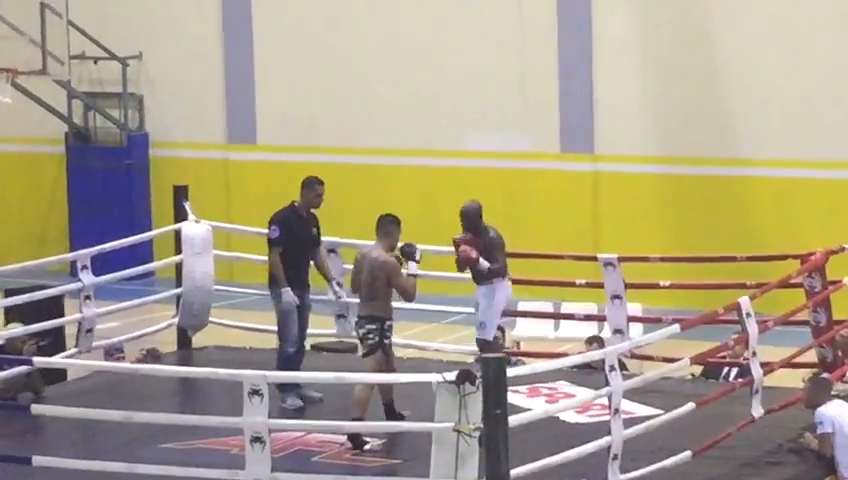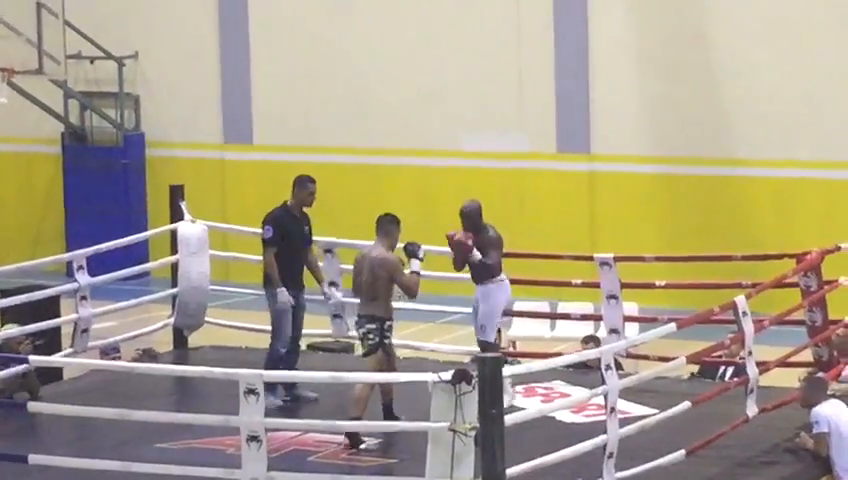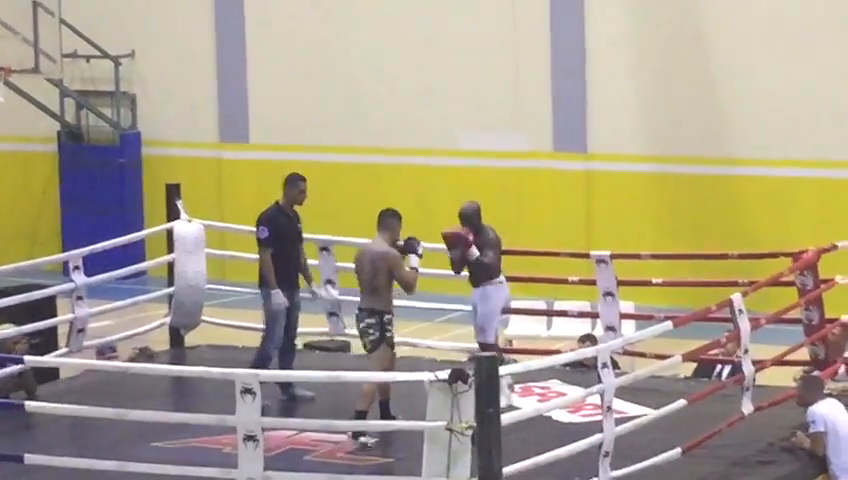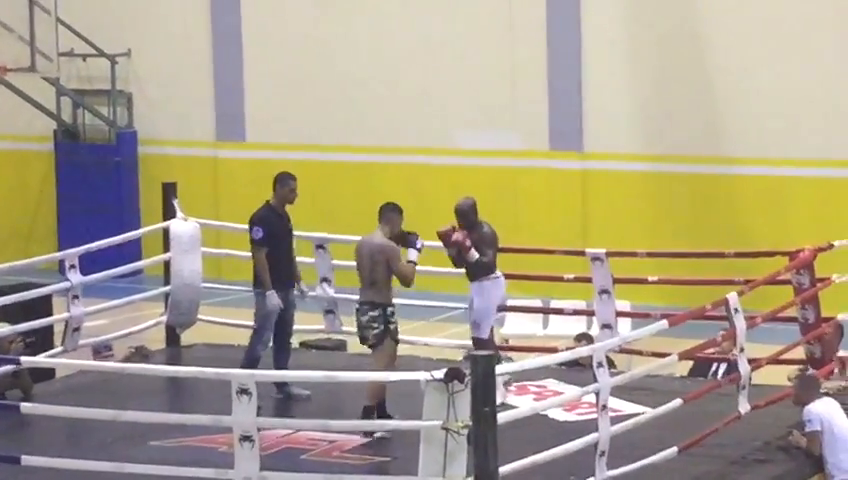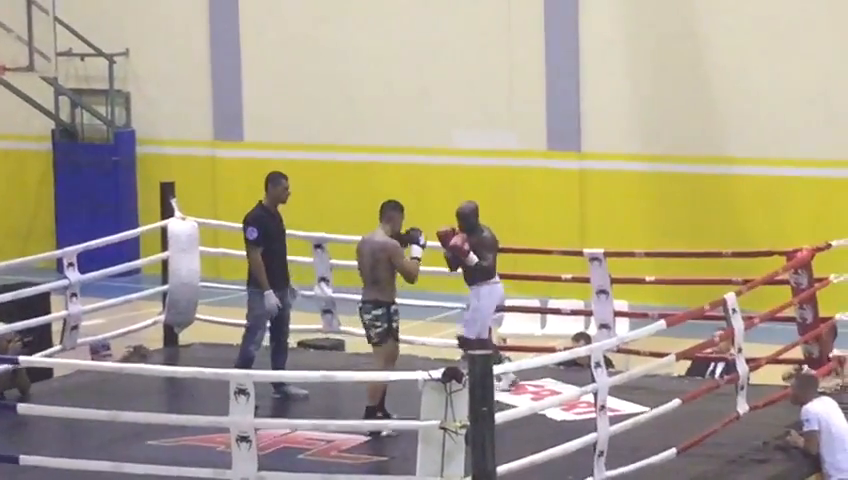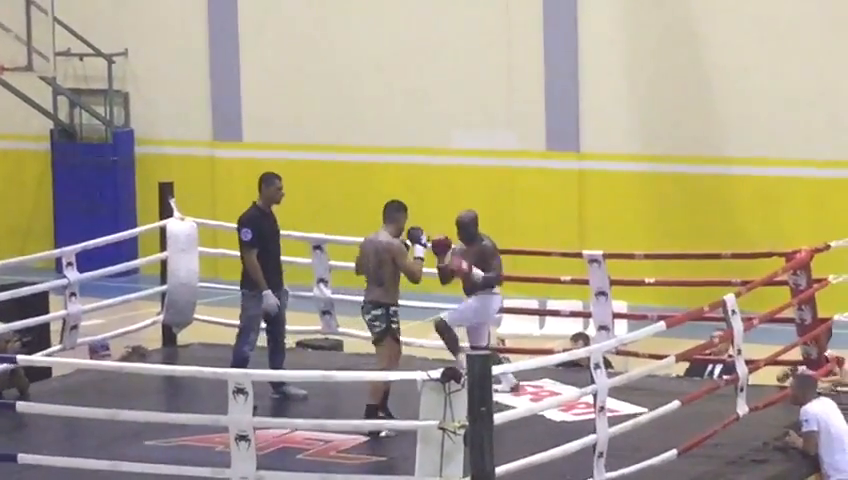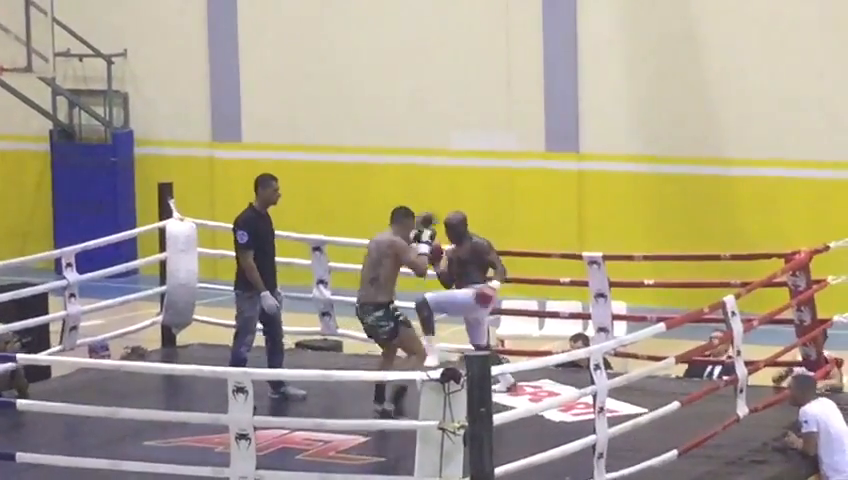
dt=0.1s
person 1, frame 1
left shoulder: (363, 255)
right shoulder: (388, 262)
left elbow: (355, 288)
right elbow: (409, 294)
right wrist: (412, 264)
left hip: (366, 319)
right hip: (377, 323)
left knee: (388, 366)
left ankle: (391, 415)
right ankle: (354, 433)
person 1, frame 2
left shoulder: (363, 256)
right shoulder: (389, 260)
right elbow: (412, 291)
right wrist: (415, 261)
left hip: (365, 319)
right hip: (378, 323)
left knee: (389, 364)
left ankle: (389, 414)
right ankle: (352, 433)
person 1, frame 3
left shoulder: (363, 251)
right shoulder: (389, 254)
right elbow: (410, 286)
right wrist: (414, 257)
left hip: (365, 313)
right hip: (378, 317)
left knee: (388, 364)
right knee: (378, 372)
left ankle: (385, 414)
person 1, frame 4
left shoulder: (363, 242)
right shoulder: (388, 246)
right elbow: (407, 280)
right wrist: (413, 251)
left hip: (364, 307)
right hip: (379, 310)
left knee: (385, 361)
right knee: (383, 366)
left ankle: (380, 411)
right ankle: (368, 419)
person 1, frame 5
left shoulder: (364, 242)
right shoulder: (390, 244)
right elbow: (411, 276)
right wrist: (417, 247)
left hip: (367, 306)
right hip: (382, 308)
left knee: (387, 360)
right knee: (383, 366)
left ankle: (380, 410)
right ankle: (370, 419)
person 1, frame 6
left shoulder: (368, 241)
right shoulder: (394, 245)
right elbow: (415, 276)
right wrist: (419, 247)
left hip: (370, 305)
right hip: (383, 309)
left knee: (393, 356)
right knee: (387, 365)
left ankle: (380, 408)
right ankle: (371, 419)
person 1, frame 7
left shoulder: (377, 241)
right shoulder: (396, 243)
right elbow: (421, 270)
left wrist: (415, 237)
right wrist: (424, 244)
left hip: (363, 307)
right hip: (382, 309)
left knee: (389, 352)
right knee: (418, 353)
left ankle: (381, 401)
right ankle: (394, 401)
person 2, frame 1
left shoulder: (312, 220)
right shoulder: (283, 218)
left elbow: (317, 254)
right elbow: (273, 256)
left wrist: (332, 282)
right wrist: (284, 289)
left hip: (302, 288)
right hip: (284, 288)
left knee: (299, 341)
right knee: (289, 340)
left ankle: (295, 386)
right ankle: (285, 392)
person 2, frame 2
left shoulder: (304, 218)
right shoulder: (276, 218)
right elbow: (269, 256)
left wrist: (322, 283)
right wrist: (280, 289)
left hip: (297, 288)
right hip: (279, 289)
left knee: (294, 340)
right knee: (281, 340)
left ankle: (290, 387)
right ankle: (268, 390)
person 2, frame 3
left shoulder: (294, 217)
right shoulder: (269, 218)
right elbow: (264, 256)
left wrist: (310, 282)
right wrist: (274, 290)
left hip: (292, 288)
right hip: (275, 290)
left knee: (289, 340)
right knee: (273, 341)
left ankle: (287, 386)
person 2, frame 4
left shoulder: (284, 215)
right shoulder: (262, 218)
right elbow: (259, 257)
left wrist: (298, 281)
right wrist: (270, 291)
left hip: (287, 288)
right hip: (268, 290)
left knee: (284, 339)
right knee: (260, 341)
left ankle: (283, 385)
person 2, frame 5
left shoulder: (276, 215)
right shoulder: (256, 218)
right elbow: (254, 257)
left wrist: (288, 283)
right wrist: (267, 292)
left hip: (281, 288)
right hip: (262, 291)
left knee: (281, 339)
right knee: (253, 341)
left ankle: (280, 385)
person 2, frame 6
left shoulder: (270, 215)
right shoulder: (250, 219)
right elbow: (250, 259)
left wrist: (281, 286)
right wrist: (265, 292)
left hip: (274, 288)
right hip: (255, 291)
left knee: (278, 339)
right knee: (246, 342)
left ankle: (279, 385)
person 2, frame 7
left shoulder: (265, 216)
right shoulder: (246, 221)
right elbow: (246, 261)
left wrist: (273, 289)
right wrist: (263, 294)
left hip: (268, 290)
right hip: (251, 293)
left knee: (276, 339)
right knee: (243, 344)
left ankle: (278, 386)
person 3, frame 1
left shoulder: (492, 238)
right shoulder: (470, 236)
left elbow: (501, 271)
right elbow: (461, 267)
left wrist: (478, 261)
right wrist: (460, 252)
left hip: (495, 288)
right hip: (483, 287)
left knee: (484, 340)
right knee: (484, 337)
person 3, frame 2
left shoulder: (491, 236)
right shoulder: (468, 234)
left elbow: (493, 267)
right elbow: (458, 267)
left wrist: (471, 251)
right wrist: (456, 248)
left hip: (494, 287)
right hip: (482, 287)
left knee: (486, 340)
right knee: (485, 339)
left ankle: (504, 389)
right ankle: (500, 385)
person 3, frame 3
left shoulder: (489, 237)
right shoulder: (467, 237)
left elbow: (489, 267)
right elbow: (457, 269)
left wrist: (470, 248)
right wrist: (452, 249)
left hip: (492, 289)
right hip: (481, 290)
left knee: (486, 342)
right knee: (485, 341)
person 3, frame 4
left shoulder: (485, 233)
right shoulder: (465, 230)
left elbow: (488, 263)
right elbow: (458, 263)
left wrist: (469, 251)
right wrist: (449, 245)
left hip: (490, 285)
right hip: (480, 285)
left knee: (479, 339)
right knee: (483, 337)
person 3, frame 5
left shoulder: (485, 237)
right shoulder: (465, 235)
left elbow: (487, 270)
right elbow: (453, 266)
left wrist: (467, 255)
right wrist: (447, 246)
left hip: (487, 290)
right hip: (479, 289)
left knee: (466, 339)
right knee: (481, 340)
right ankle: (505, 376)
person 3, frame 6
left shoulder: (486, 246)
right shoulder: (460, 250)
left elbow: (498, 276)
right elbow: (444, 280)
left wrist: (473, 273)
right wrist: (441, 257)
left hip: (485, 300)
right hip: (478, 301)
left knee: (442, 324)
right knee: (479, 347)
left ankle: (462, 366)
right ankle: (509, 380)
person 3, frame 7
left shoulder: (479, 244)
right shoulder: (452, 252)
left elbow: (500, 269)
right elbow: (448, 283)
left wrist: (492, 287)
right wrist: (438, 266)
left hip: (477, 296)
right hip: (471, 298)
left knee: (423, 303)
right knee: (482, 346)
left ankle: (432, 354)
right ankle: (506, 379)
